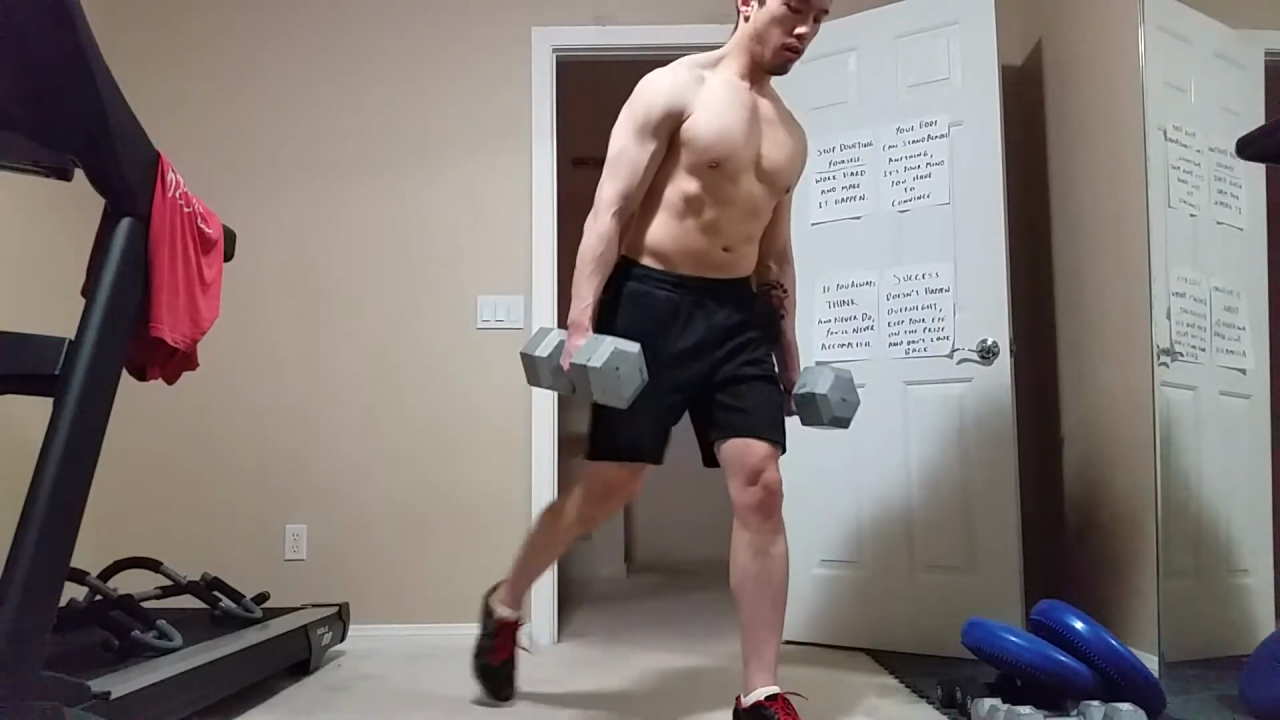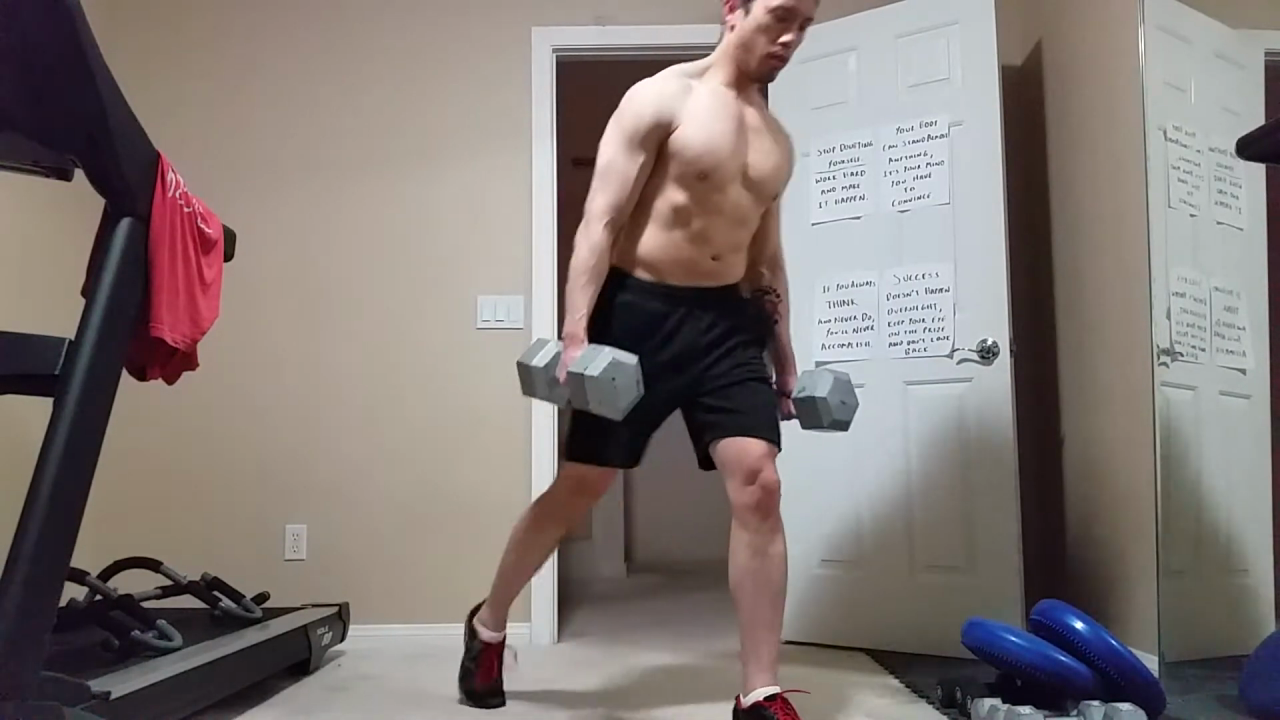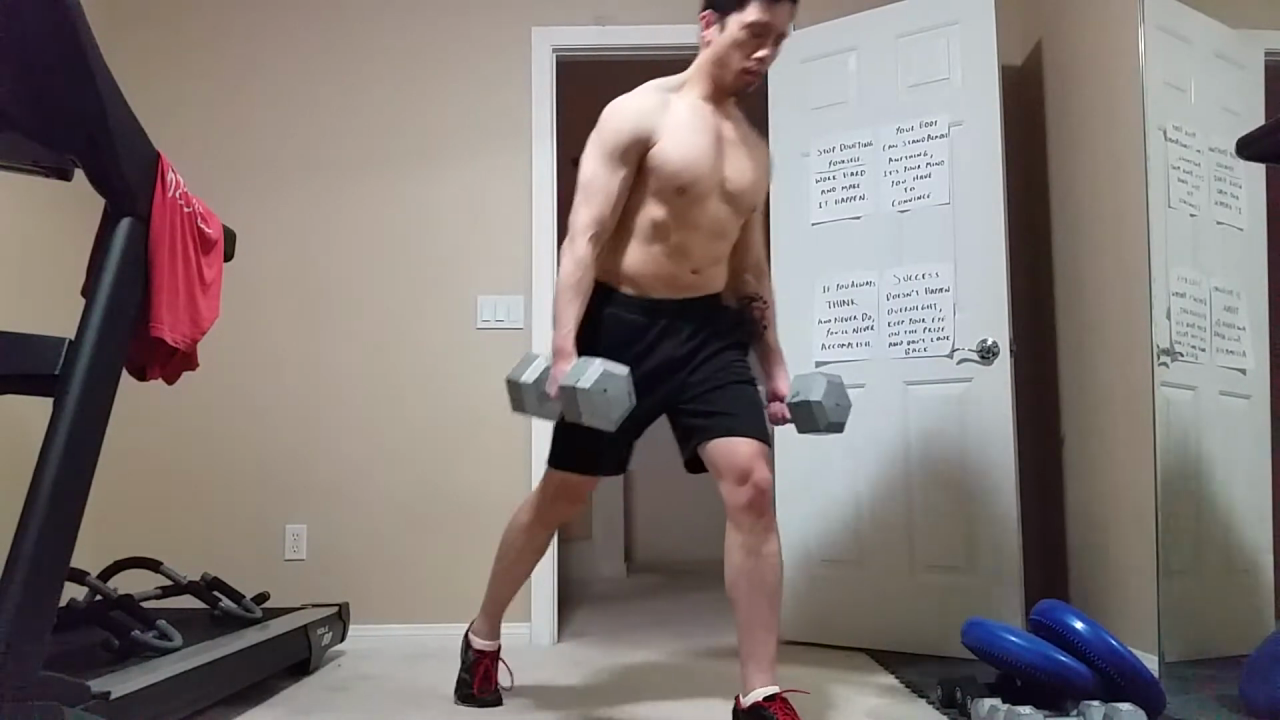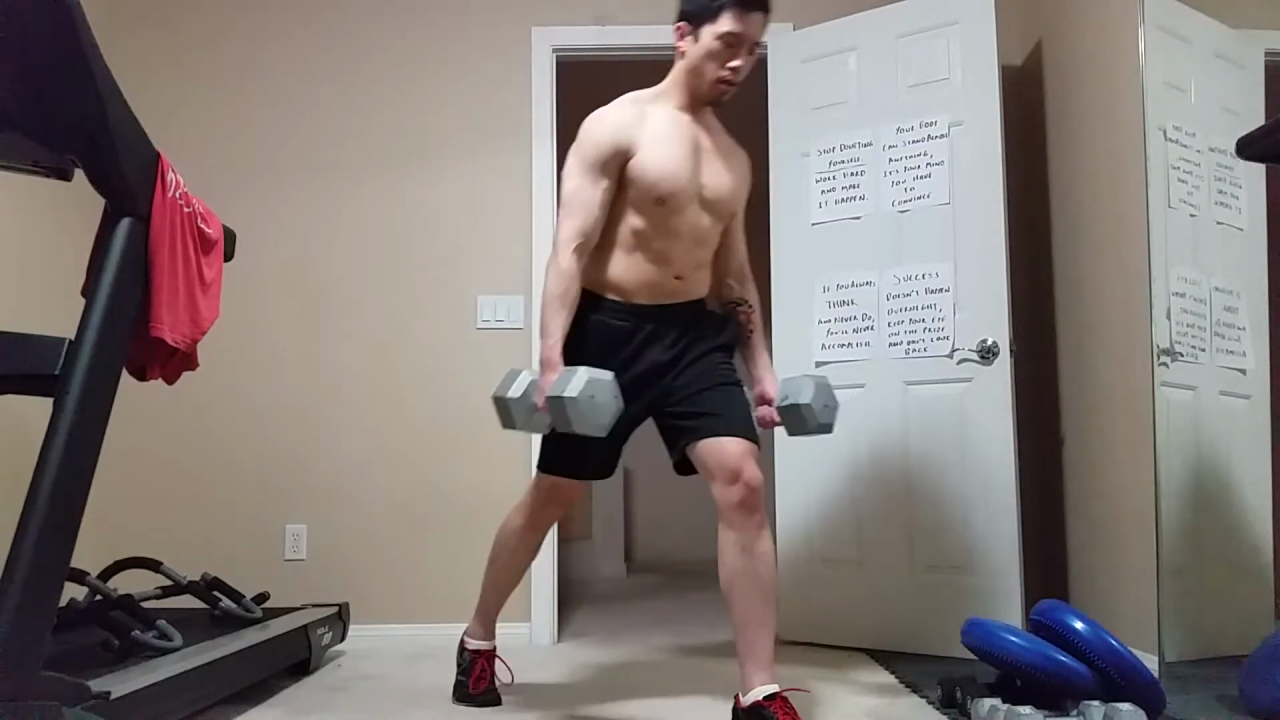
dt=0.1s
person 1, frame 1
left shoulder: (789, 132)
right shoulder: (672, 89)
right elbow: (610, 211)
left wrist: (789, 353)
right wrist: (579, 320)
left hip: (739, 314)
right hip: (653, 301)
left knee: (761, 487)
right knee: (608, 486)
right ankle: (506, 605)
person 1, frame 2
left shoulder: (776, 140)
right shoulder: (660, 99)
right elbow: (600, 221)
left wrist: (784, 358)
right wrist: (575, 331)
left hip: (729, 320)
right hip: (641, 310)
left knee: (758, 487)
right knee: (581, 486)
right ankle: (489, 623)
person 1, frame 3
left shoulder: (755, 150)
right shoulder: (638, 115)
left elbow: (750, 265)
right elbow: (585, 237)
left wrist: (775, 365)
right wrist: (565, 344)
left hip: (710, 329)
right hip: (625, 323)
left knee: (751, 488)
right knee: (562, 494)
right ankle: (482, 639)
person 1, frame 4
left shoulder: (732, 156)
right shoulder: (616, 126)
left elbow: (733, 270)
right elbow: (571, 248)
left wrist: (760, 368)
right wrist: (551, 356)
left hip: (694, 333)
right hip: (611, 329)
left knee: (743, 487)
right knee: (552, 496)
right ankle: (478, 640)
